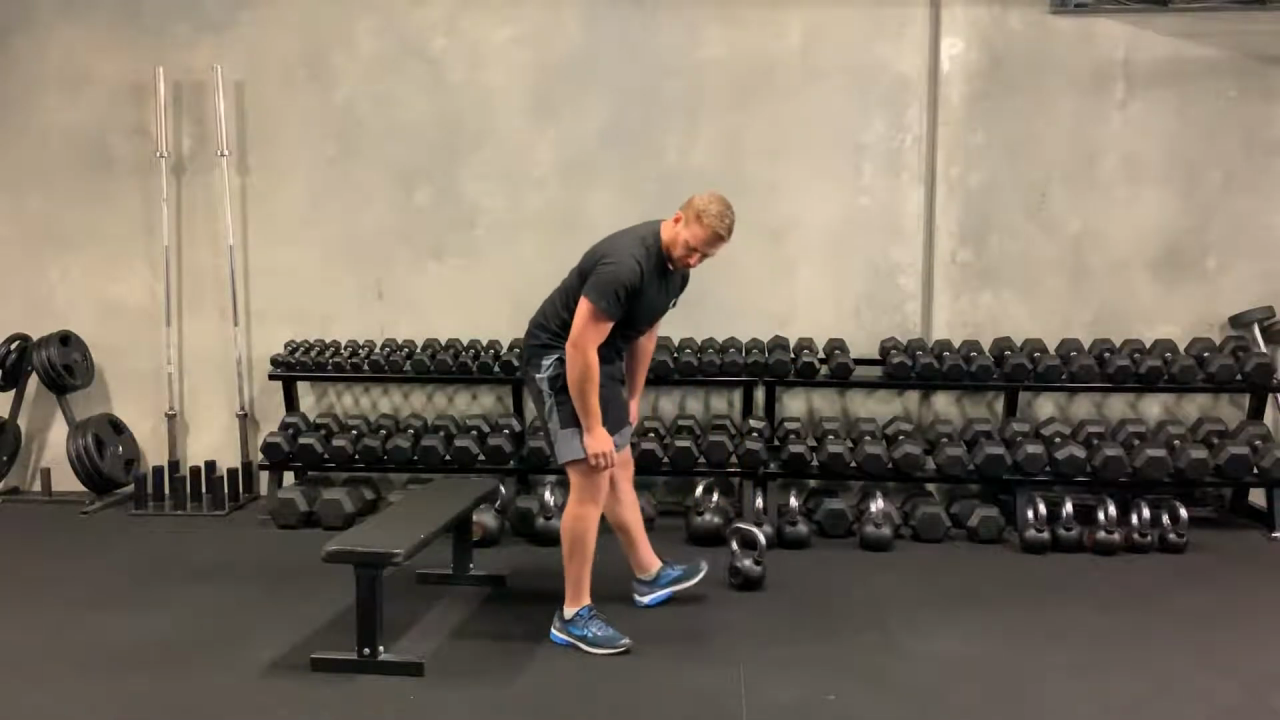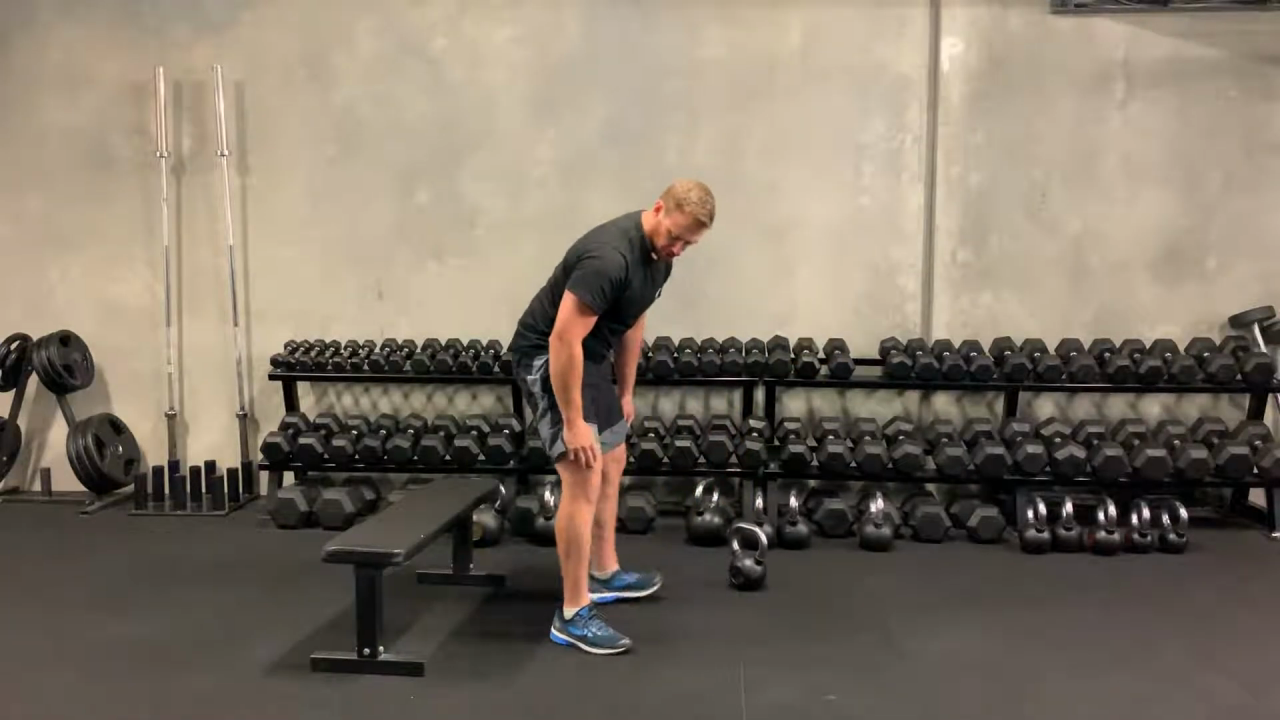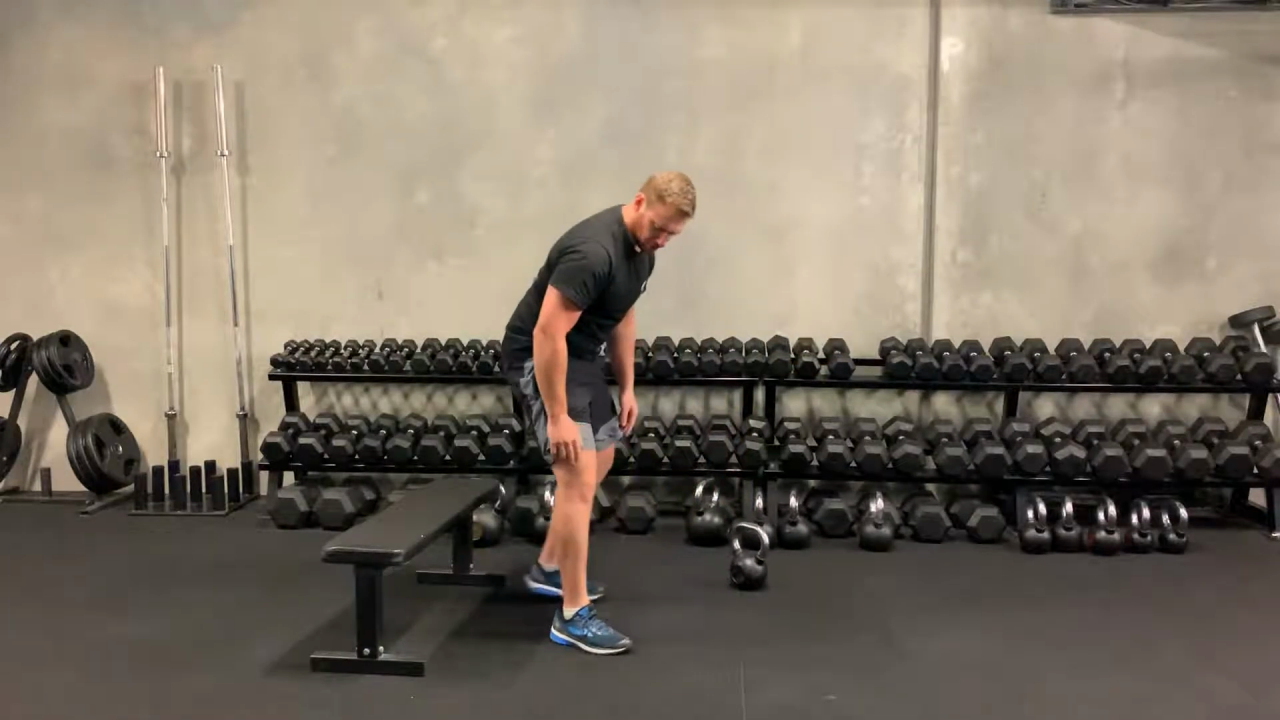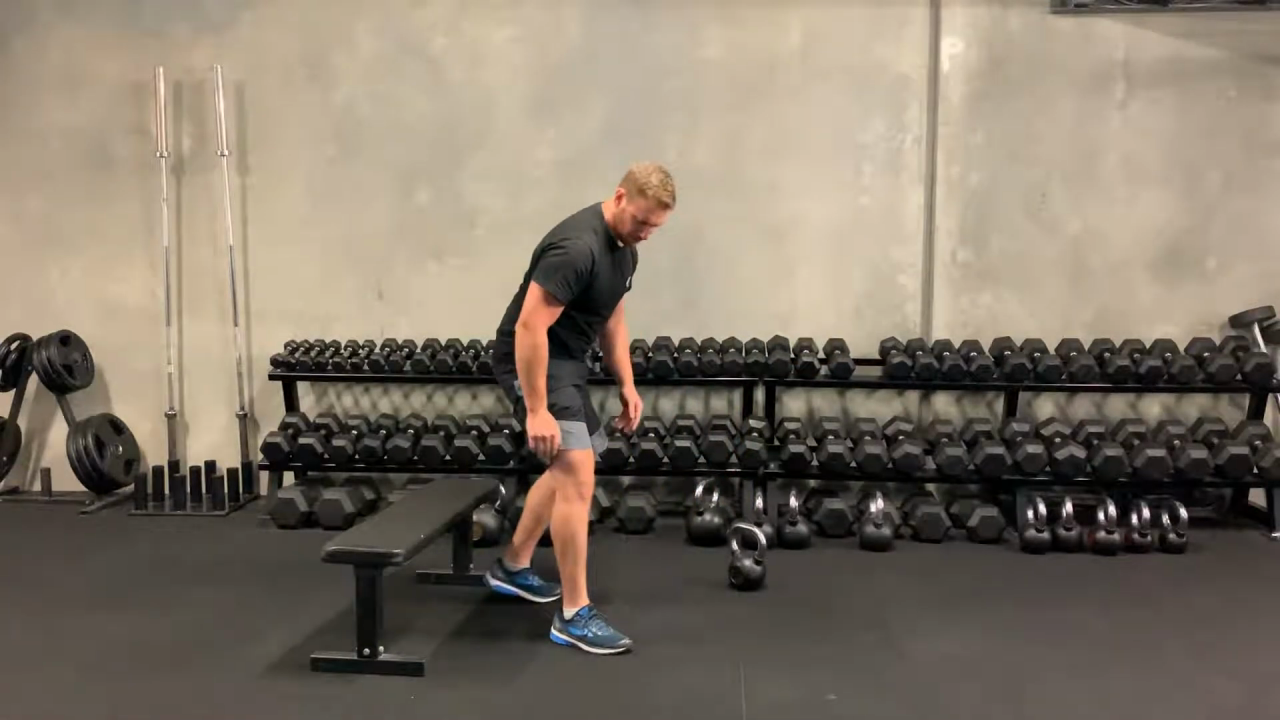
dt=0.1s
person 1, frame 1
left shoulder: (675, 269)
right shoulder: (623, 263)
left elbow: (643, 333)
right elbow: (578, 347)
left wrist: (632, 396)
right wrist: (592, 429)
left hip: (601, 362)
right hip: (558, 361)
left knee: (620, 471)
right knee: (592, 482)
left ankle: (649, 573)
right ankle: (574, 615)
person 1, frame 2
left shoulder: (659, 258)
right shoulder: (608, 256)
left elbow: (631, 324)
right elbow: (563, 340)
left wrist: (626, 390)
right wrist: (574, 422)
left hip: (590, 358)
right hip: (548, 359)
left knee: (611, 464)
right knee: (584, 479)
left ankle: (605, 572)
right ankle: (573, 613)
person 1, frame 3
left shoulder: (642, 252)
right shoulder: (593, 251)
left elbow: (621, 320)
right elbow: (548, 334)
left wrist: (627, 387)
right wrist: (557, 416)
left hip: (581, 357)
right hip: (539, 359)
left knee: (596, 463)
right knee: (581, 474)
left ankle: (549, 567)
right ankle: (574, 614)
person 1, frame 4
left shoulder: (624, 248)
right shoulder: (576, 248)
left elbow: (612, 319)
right elbow: (529, 329)
left wrist: (627, 385)
right wrist: (537, 411)
left hip: (567, 359)
right hip: (532, 360)
left knee: (567, 470)
right knee: (578, 477)
left ankle: (511, 566)
right ankle: (573, 613)
